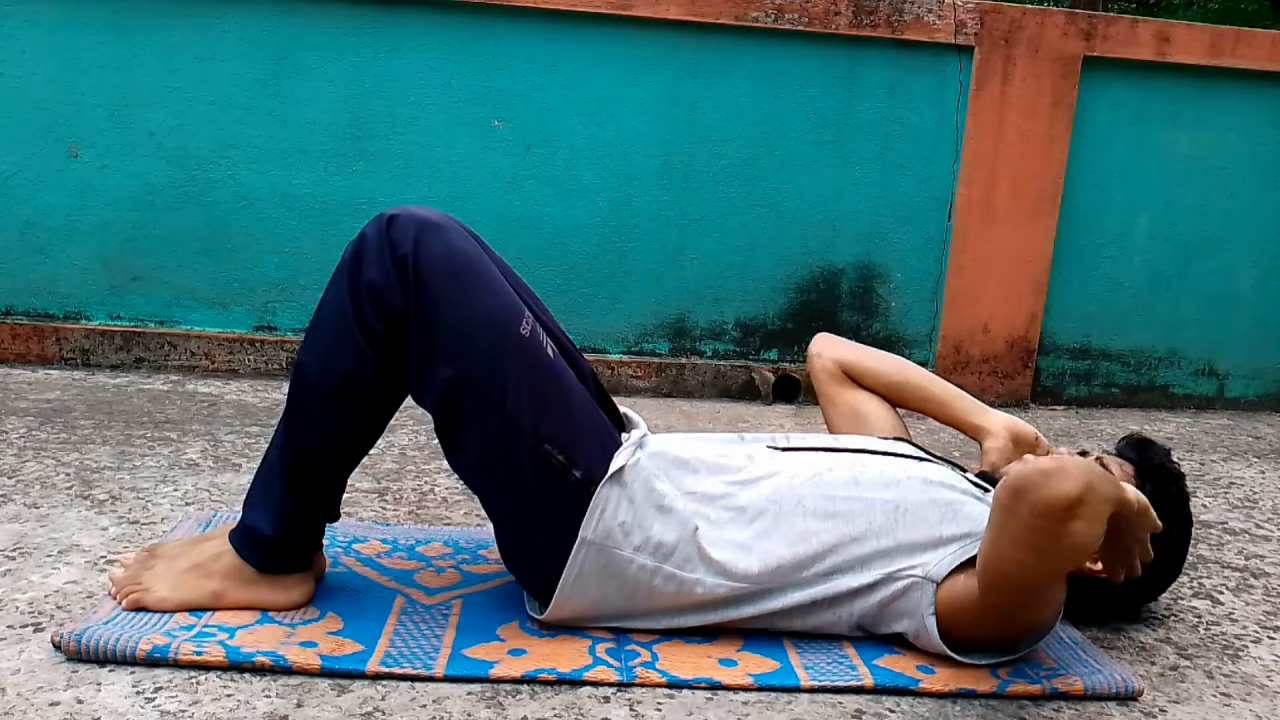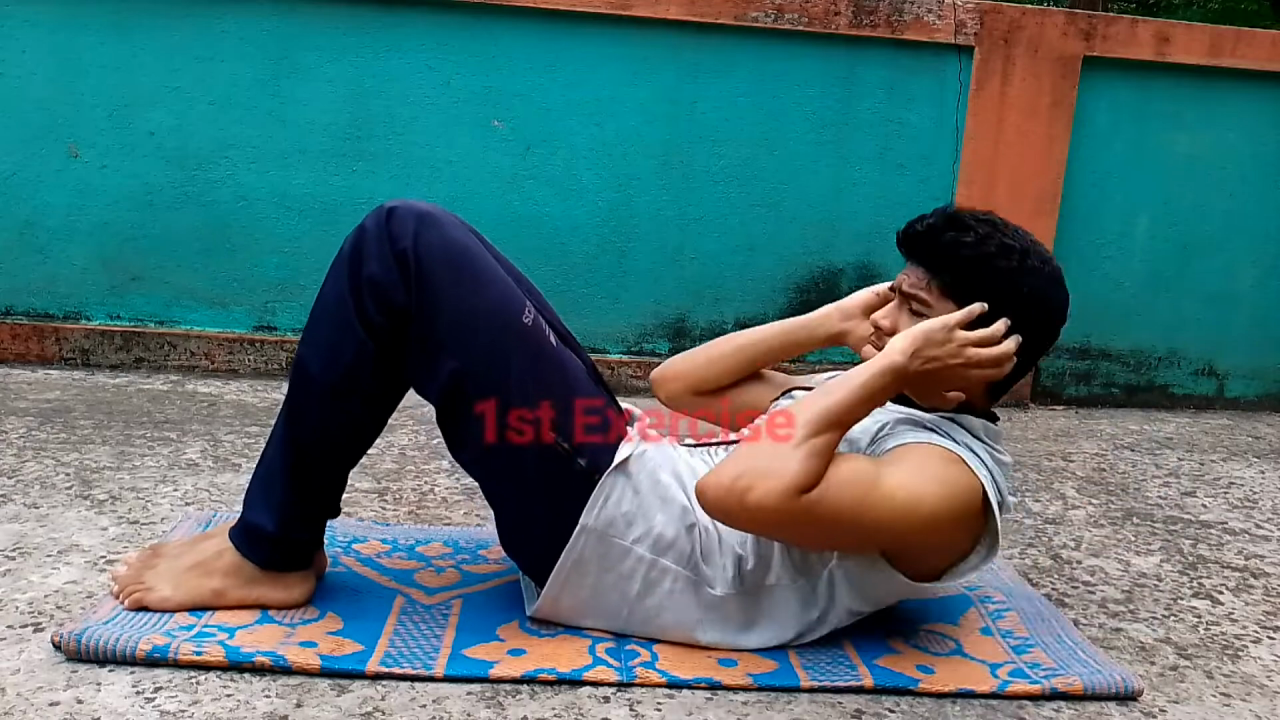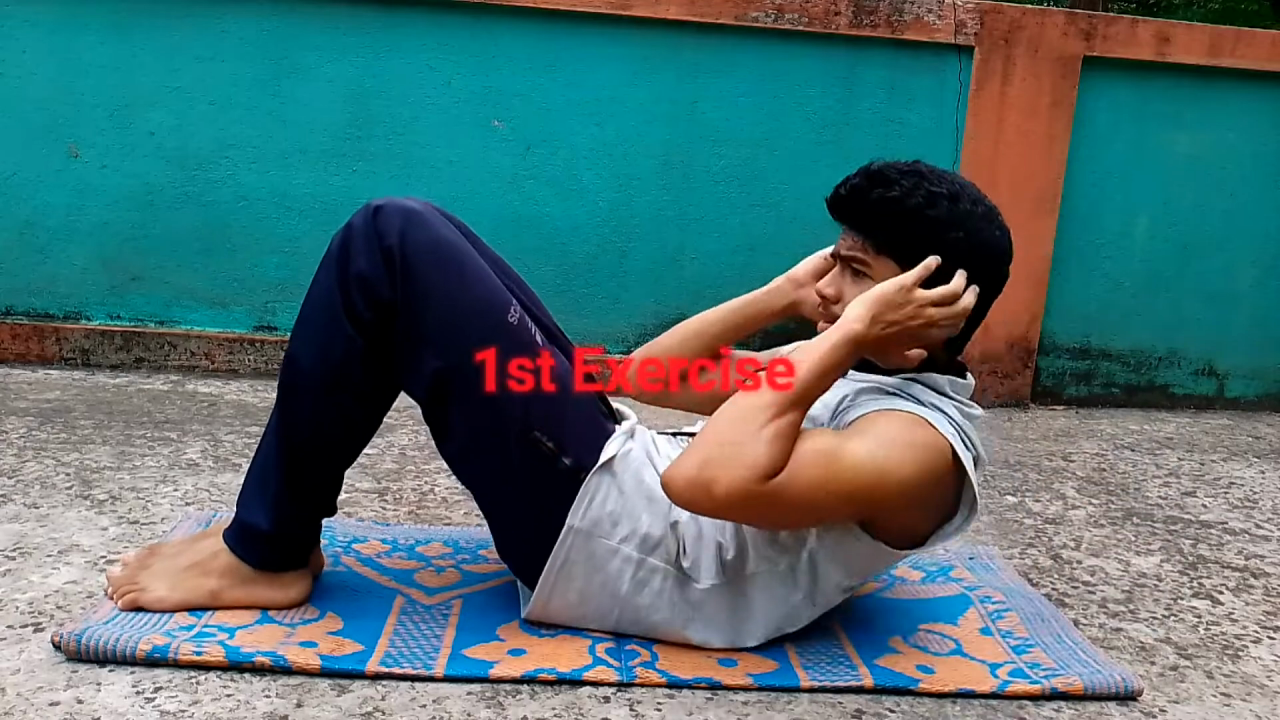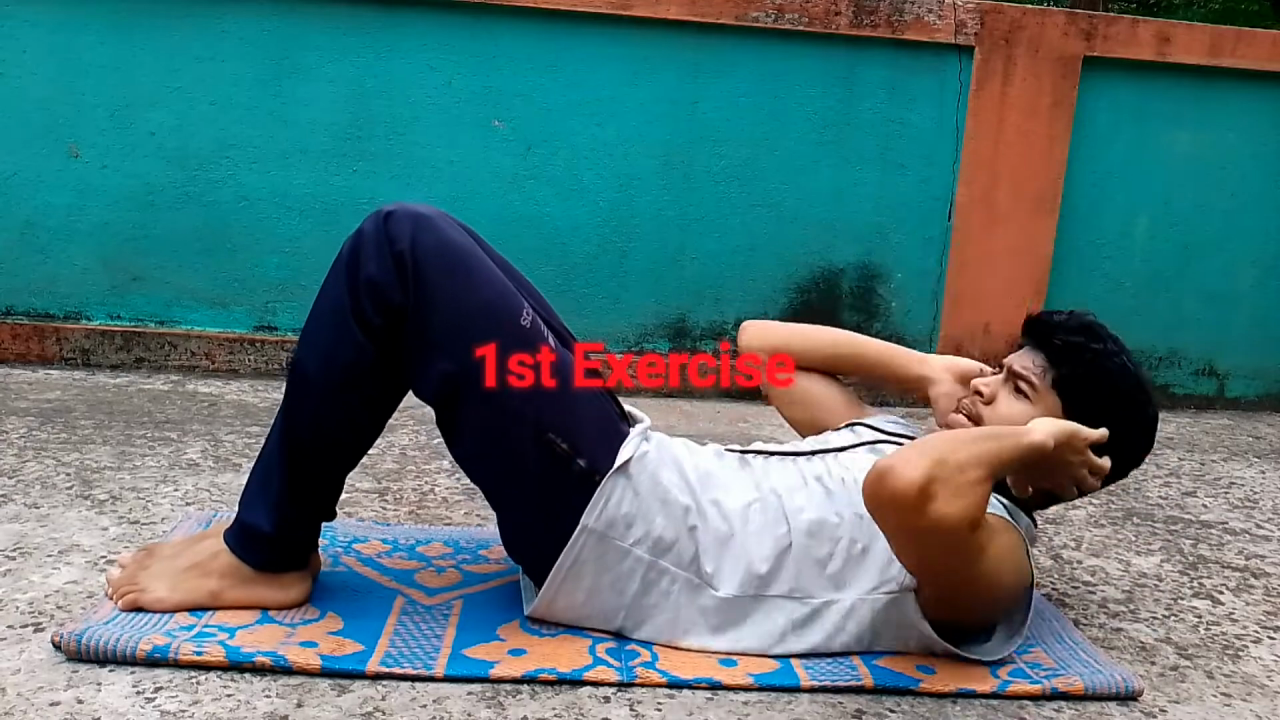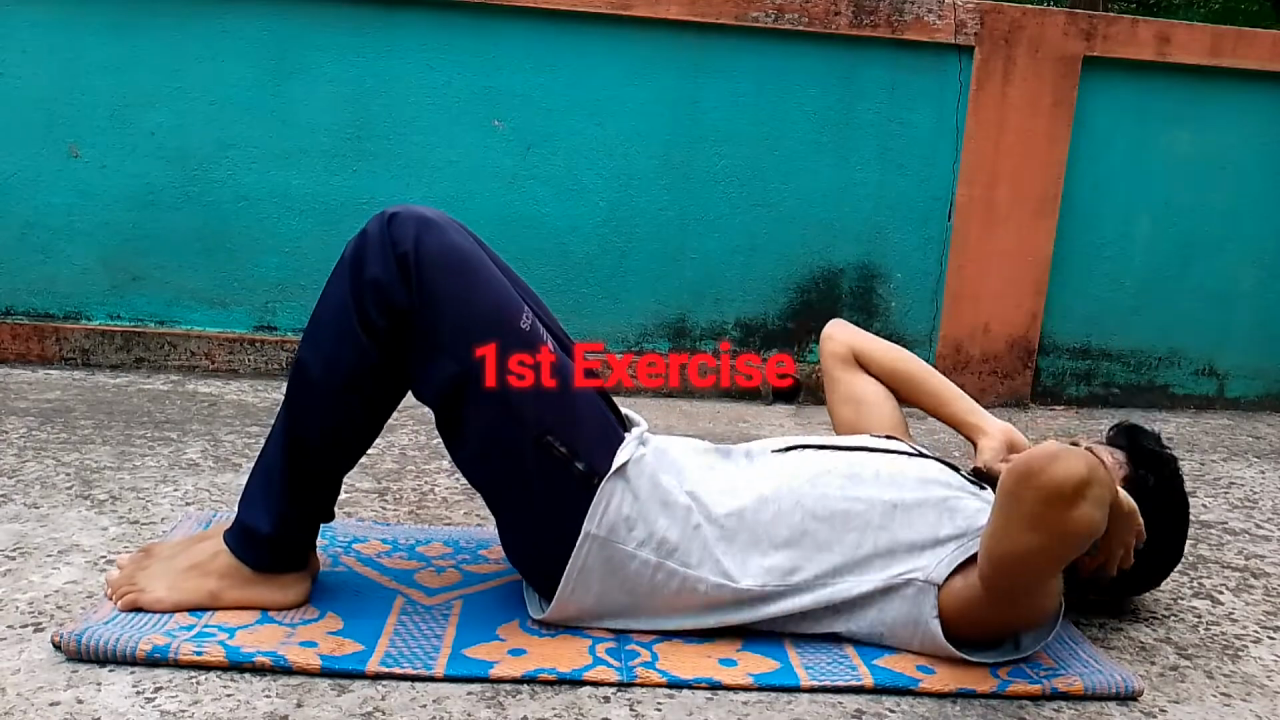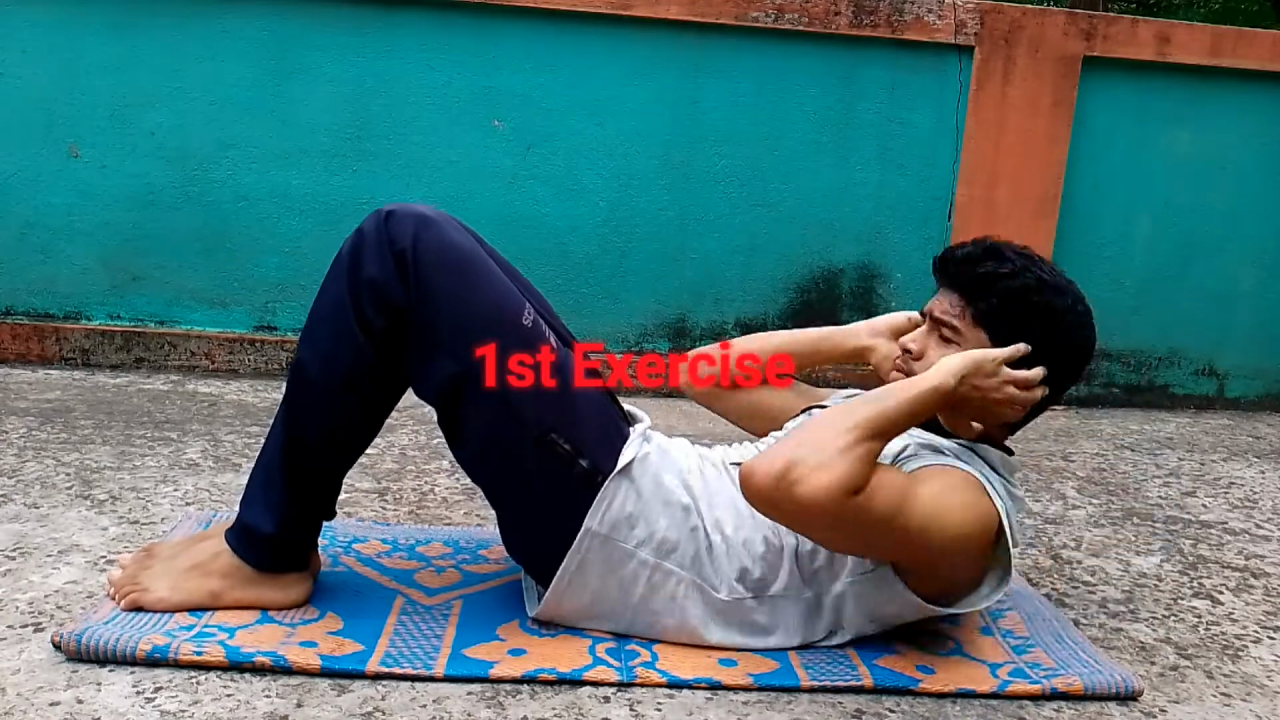
dt=0.4s
person 1, frame 1
left shoulder: (1007, 599)
right shoulder: (940, 484)
left elbow: (1048, 493)
right elbow: (828, 351)
left wrist: (1116, 504)
right wrist: (987, 420)
left hip: (602, 530)
right hip: (634, 470)
left knee: (408, 252)
right knee: (413, 248)
left ankle: (270, 558)
right ankle: (279, 534)
person 1, frame 2
left shoulder: (947, 488)
right shoulder: (877, 410)
left elbow: (739, 493)
right elbow: (676, 379)
left wrist: (885, 366)
right wrist: (830, 324)
left hip: (603, 535)
right hip: (624, 476)
left knee: (407, 245)
right knee: (416, 240)
left ankle: (270, 555)
right ankle: (286, 535)
person 1, frame 3
left shoulder: (920, 449)
right shoulder: (863, 377)
left elbow: (706, 479)
right elbow: (650, 367)
left wrist: (845, 333)
right wrist: (784, 295)
left hip: (598, 536)
right hip: (617, 476)
left knee: (390, 244)
right knee: (408, 239)
left ankle: (266, 556)
right ankle: (276, 535)
person 1, frame 4
left shoulder: (989, 560)
right shoulder: (902, 438)
left elbow: (903, 491)
right elbow: (756, 340)
left wrist: (1018, 441)
right wrist: (919, 370)
left hip: (614, 534)
right hip: (636, 479)
left knee: (403, 249)
right knee: (410, 249)
left ankle: (265, 555)
right ankle: (275, 534)
person 1, frame 5
left shoulder: (1005, 597)
right shoulder: (929, 481)
left elbow: (1050, 481)
right elbow: (840, 341)
left wrist: (1095, 494)
right wrist: (981, 423)
left hip: (609, 530)
right hip: (641, 473)
left knee: (407, 252)
right knee: (410, 252)
left ankle: (265, 556)
right ankle: (273, 532)
person 1, frame 6
left shoulder: (961, 517)
right shoulder: (904, 439)
left elbow: (778, 483)
right elbow: (706, 371)
left wrist: (929, 388)
right wrist: (862, 342)
left hip: (613, 537)
right hip: (631, 482)
left knee: (405, 249)
right knee: (411, 248)
left ankle: (266, 555)
right ankle: (278, 532)
